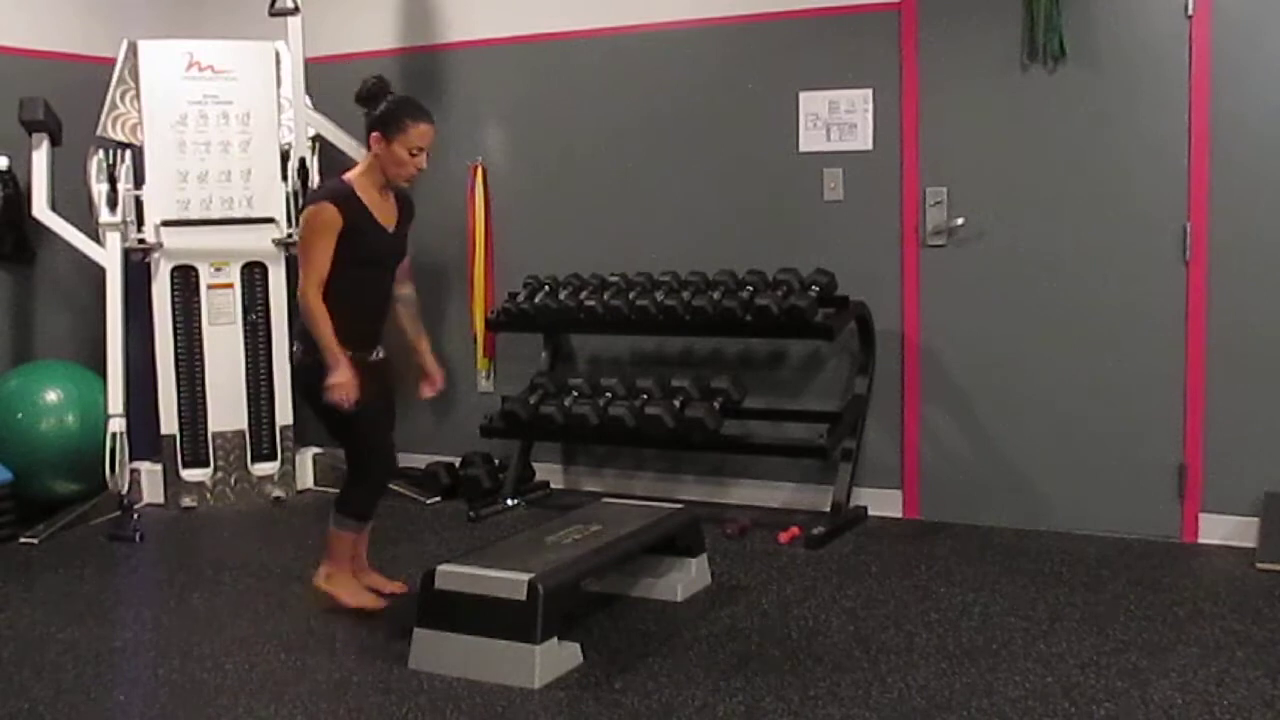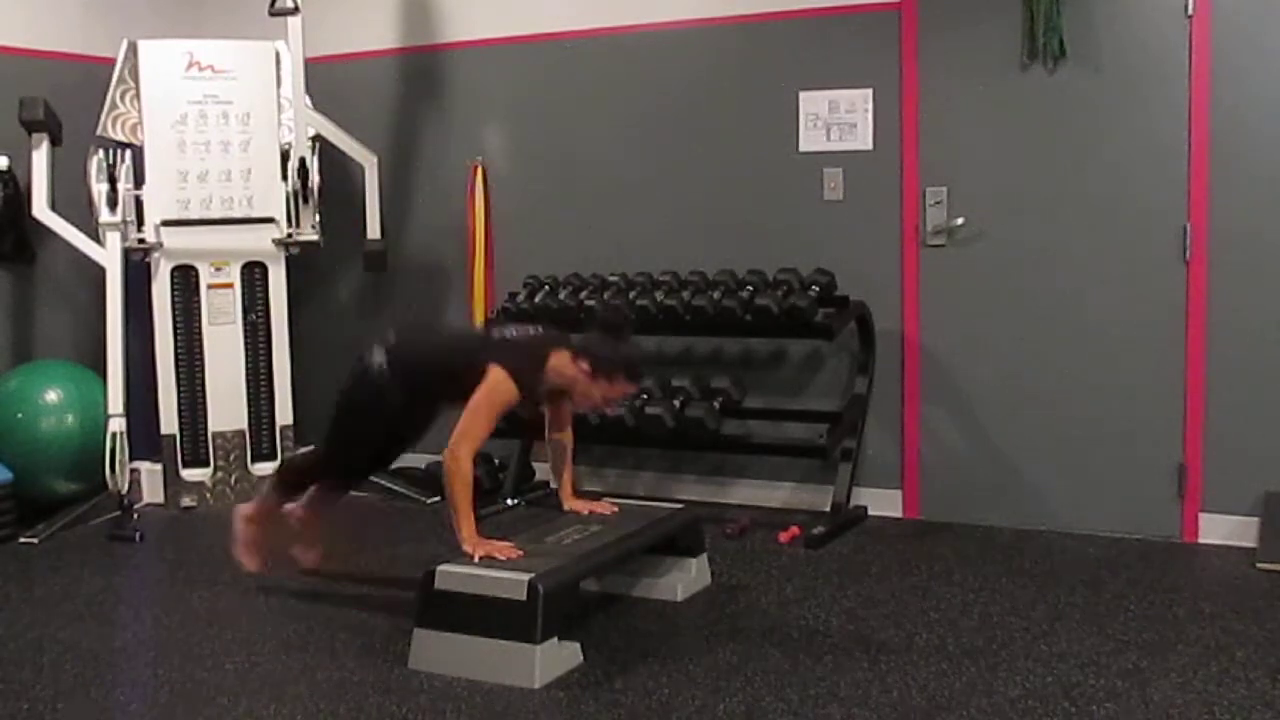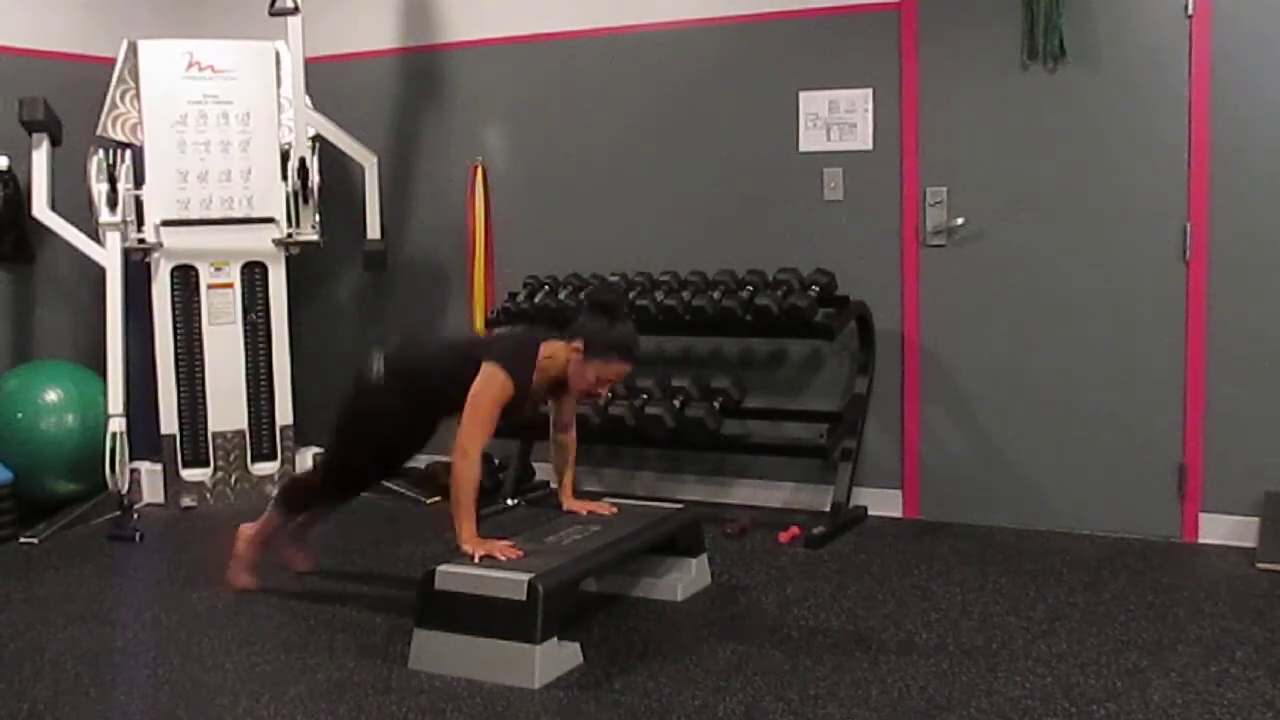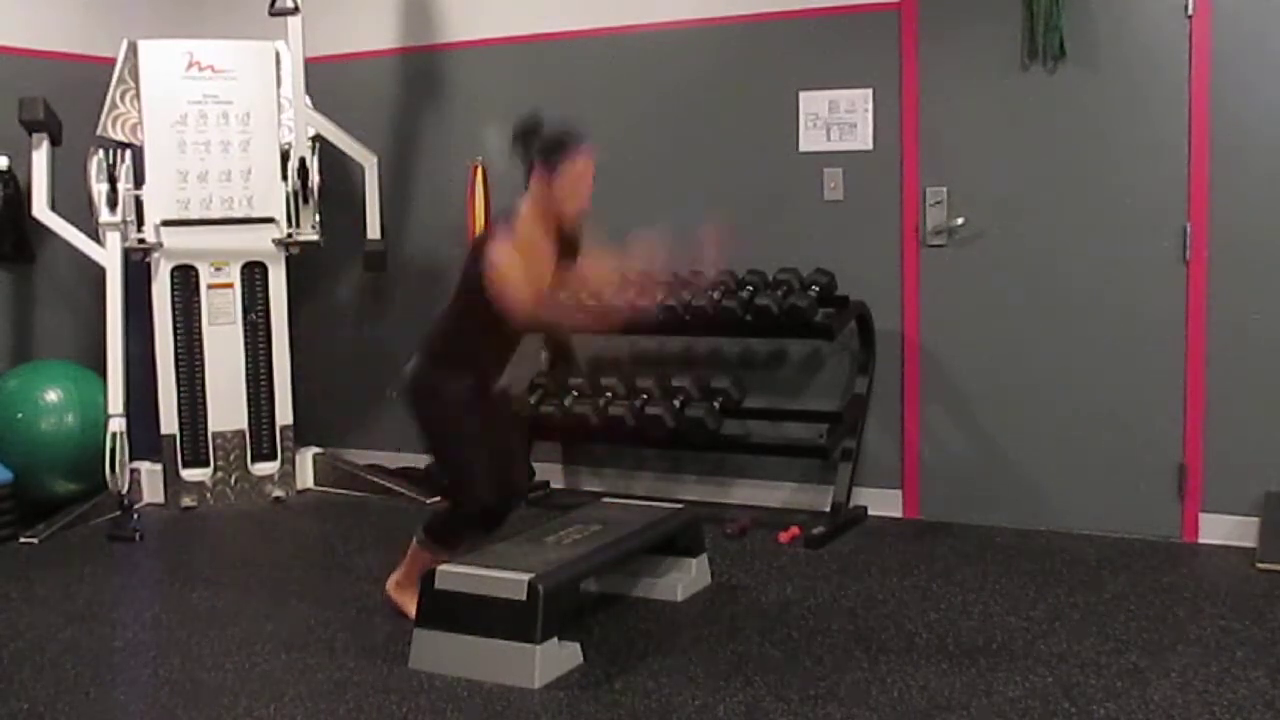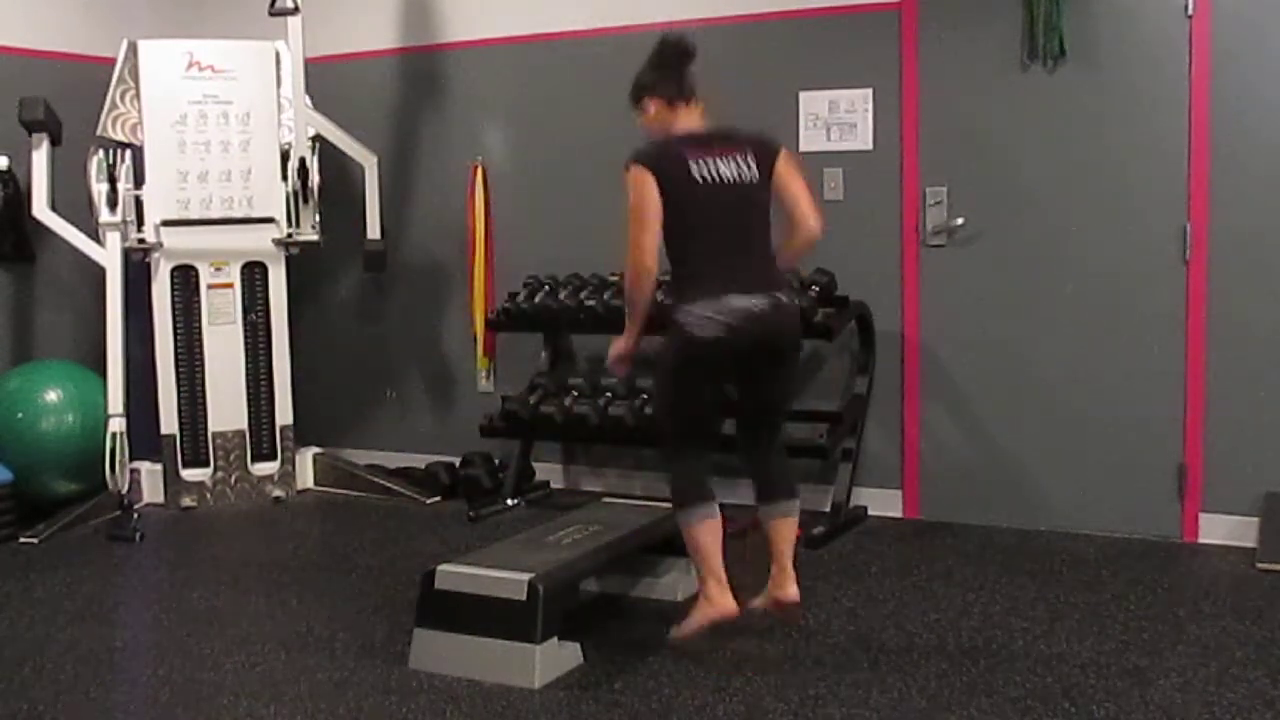
dt=1s
person 1, frame 1
left shoulder: (401, 204)
right shoulder: (331, 203)
right elbow: (310, 292)
left wrist: (425, 353)
right wrist: (336, 364)
left hip: (370, 359)
right hip: (328, 361)
left knee: (370, 464)
right knee: (376, 464)
left ankle: (358, 567)
right ankle: (334, 568)
person 1, frame 2
left shoulder: (562, 366)
right shoulder: (514, 371)
left elbow: (559, 431)
right elbow: (458, 455)
left wrist: (567, 496)
right wrist: (469, 538)
left hip: (417, 385)
right hip: (389, 380)
left knee: (365, 463)
right knee: (340, 460)
left ankle: (304, 519)
right ankle: (255, 516)
person 1, frame 3
left shoulder: (565, 365)
right shoulder: (510, 368)
left elbow: (564, 432)
right elbow: (467, 454)
left wrist: (567, 495)
right wrist: (468, 539)
left hip: (427, 395)
right hip: (391, 387)
left knee: (362, 477)
right knee: (337, 475)
left ankle: (293, 529)
right ankle: (255, 535)
person 1, frame 4
left shoulder: (566, 243)
right shoulder: (505, 244)
left elbow: (599, 299)
right elbow: (526, 304)
left hip: (481, 381)
right hip: (442, 381)
left knee: (510, 484)
right knee: (474, 494)
right ankle: (405, 581)
person 1, frame 5
left shoulder: (650, 162)
right shoulder: (760, 148)
left elbow: (640, 266)
right elbow: (809, 227)
left wrist: (630, 335)
left hip: (701, 321)
right hip: (769, 316)
left knee: (686, 455)
right knee: (763, 447)
left ankle: (716, 594)
right ankle: (782, 580)
